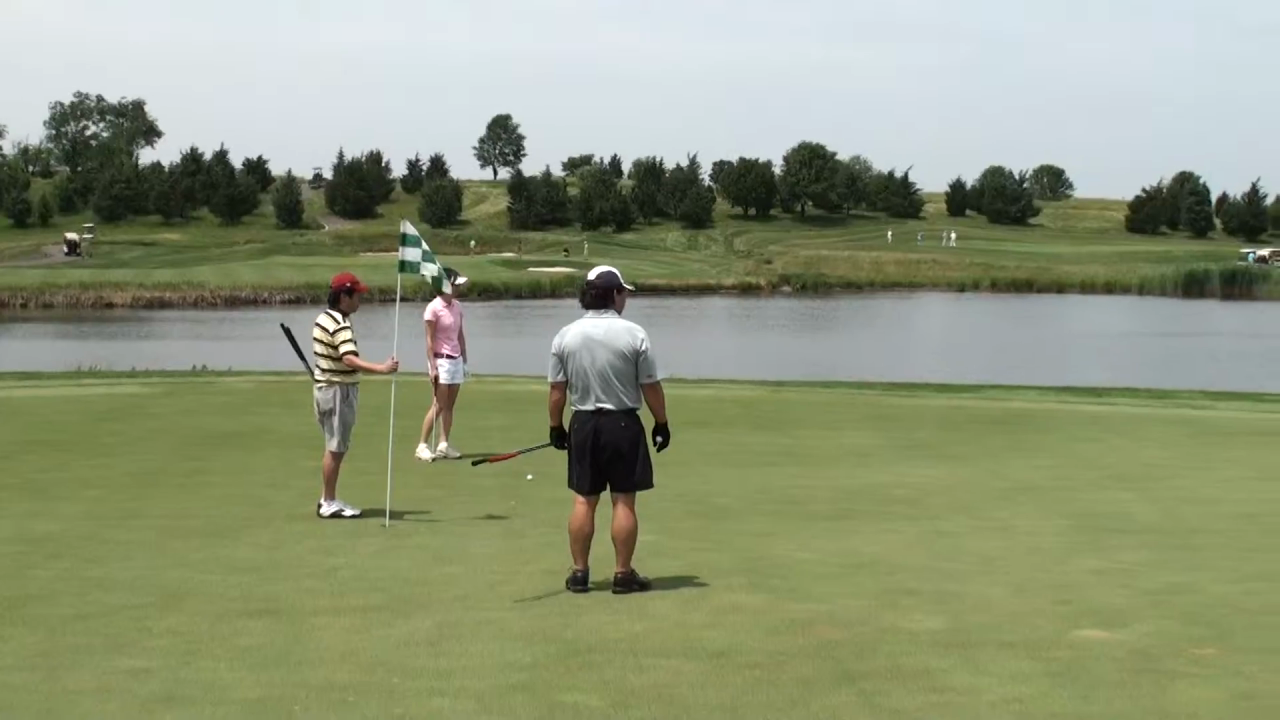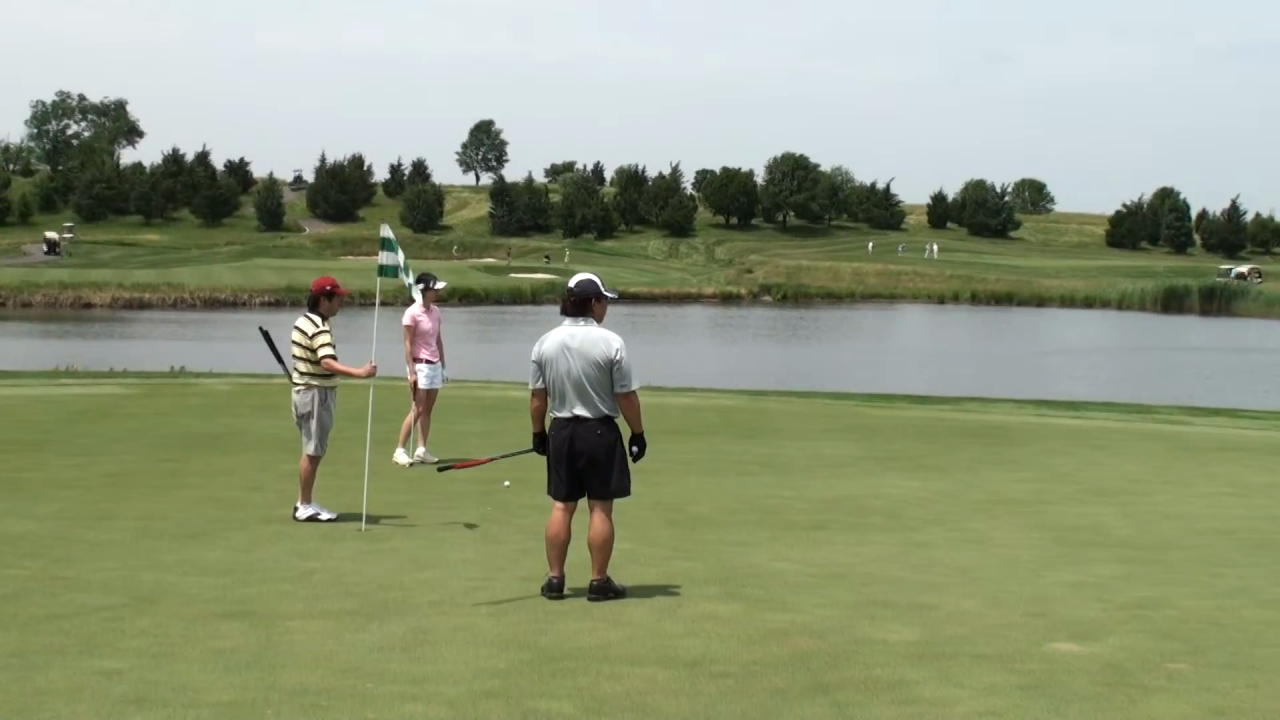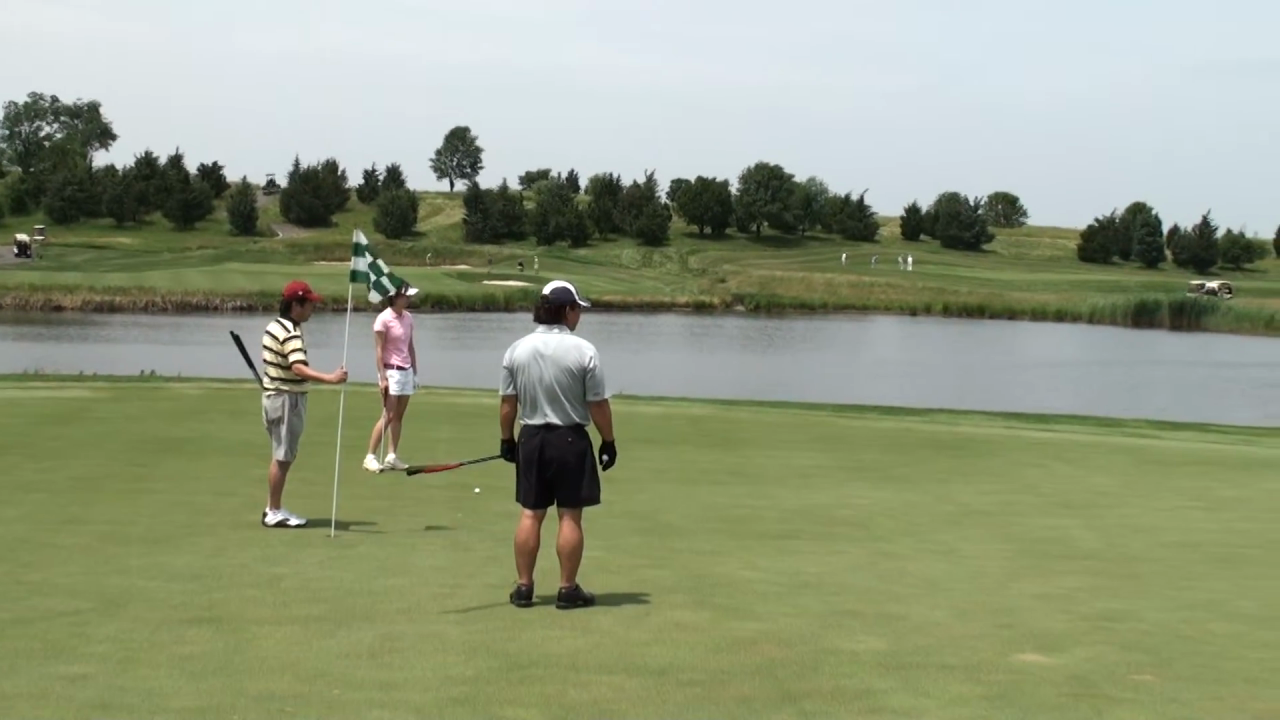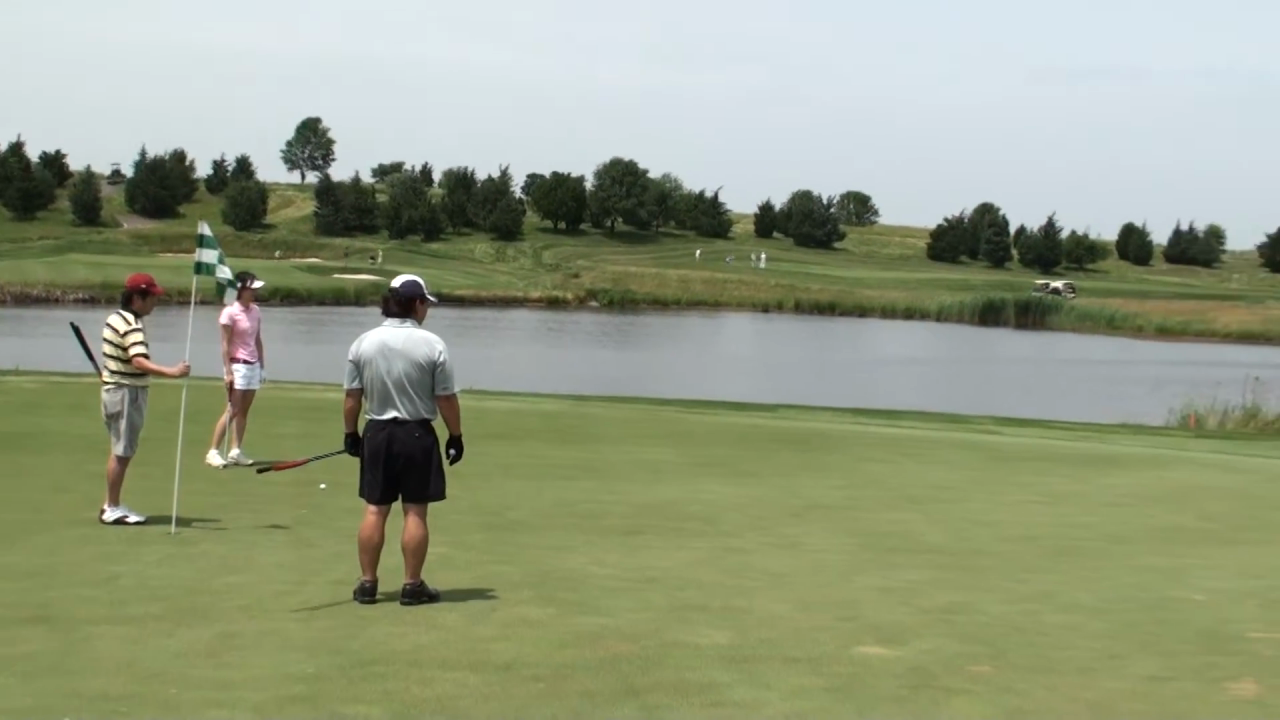
dt=0.7s
person 1, frame 1
left shoulder: (565, 335)
right shoulder: (633, 334)
left elbow: (556, 389)
right elbow: (651, 387)
left wrist: (555, 426)
right wrist: (661, 423)
left hip: (583, 424)
right hip: (623, 423)
left knee: (584, 500)
right knee: (623, 501)
left ankle: (579, 572)
right ankle: (624, 574)
person 1, frame 2
left shoulder: (545, 343)
right shoulder: (610, 342)
left elbow: (537, 396)
right elbow: (626, 396)
left wrist: (538, 432)
right wrist: (638, 433)
left hip: (561, 431)
right hip: (600, 432)
left knee: (561, 506)
right knee: (601, 508)
left ankle: (555, 579)
right ankle: (599, 581)
person 1, frame 3
left shoulder: (517, 349)
right shoulder: (583, 350)
left elbow: (507, 402)
right elbow: (598, 405)
left wrist: (507, 439)
right wrist: (608, 441)
left hip: (531, 438)
right hip: (571, 440)
left knee: (530, 514)
right knee: (570, 516)
left ankle: (524, 587)
right ankle: (568, 589)
person 1, frame 4
left shoulder: (363, 342)
right shoulder: (432, 344)
left elbow: (352, 396)
right elbow: (446, 398)
left wrist: (350, 433)
right wrist: (455, 436)
left hip: (377, 433)
right hip: (417, 434)
left knee: (374, 509)
right knee: (415, 512)
left ankle: (367, 583)
right ankle: (412, 585)
person 2, frame 1
left shoulder: (324, 318)
right shoulder: (340, 324)
right elbow: (349, 359)
right wrist: (381, 368)
left hip: (327, 387)
right hip: (338, 390)
left knee: (334, 447)
right knee: (336, 448)
left ankle: (328, 499)
right ankle: (329, 503)
person 2, frame 2
left shoulder: (303, 321)
right shoulder: (319, 327)
right elbow: (327, 363)
right wrist: (359, 372)
left hip: (305, 390)
right hip: (316, 393)
left knee: (312, 450)
right knee: (313, 451)
left ankle: (304, 503)
right ankle: (305, 506)
person 2, frame 3
left shoulder: (275, 326)
right shoulder: (290, 333)
right elbow: (298, 368)
right wrist: (330, 378)
left hip: (276, 395)
right hip: (286, 399)
left knee: (281, 455)
right knee: (283, 456)
left ankle: (274, 508)
right ankle: (274, 512)
person 2, frame 4
left shoulder: (116, 318)
right shoulder: (131, 325)
right elbow: (139, 362)
right wrist: (172, 372)
left hip: (116, 390)
right hip: (126, 393)
left knee: (121, 451)
right knee: (122, 452)
left ankle: (111, 505)
right ankle: (112, 509)
person 3, frame 1
left shoulder: (457, 306)
right shoulder: (433, 308)
right elbow: (429, 339)
left wrist: (464, 360)
right wrist: (432, 366)
left hip: (456, 360)
right hip: (441, 360)
left knee: (449, 405)
right knee: (438, 405)
left ankle: (444, 445)
right ankle: (422, 446)
person 3, frame 2
left shoulder: (435, 311)
right shoulder: (412, 313)
right elbow: (407, 344)
left wrist: (443, 365)
right wrist: (411, 371)
left hip: (435, 365)
right hip: (420, 365)
left knee: (427, 410)
right knee: (417, 410)
left ankle: (421, 450)
right ankle: (400, 450)
person 3, frame 3
left shoulder: (408, 317)
right shoulder: (383, 319)
right elbow: (379, 350)
left wrist: (414, 372)
right wrist: (382, 377)
left hip: (406, 371)
right hip: (391, 371)
left knee: (399, 416)
right knee: (388, 416)
left ankle: (392, 456)
right ankle: (370, 457)
person 3, frame 4
left shoulder: (255, 311)
right shoulder: (230, 311)
right elbow: (225, 344)
left wrist: (262, 365)
right wrist: (228, 371)
left hip: (253, 366)
right hip: (238, 366)
left knee: (244, 411)
right knee: (232, 411)
left ankle: (235, 451)
right ankle: (213, 452)
